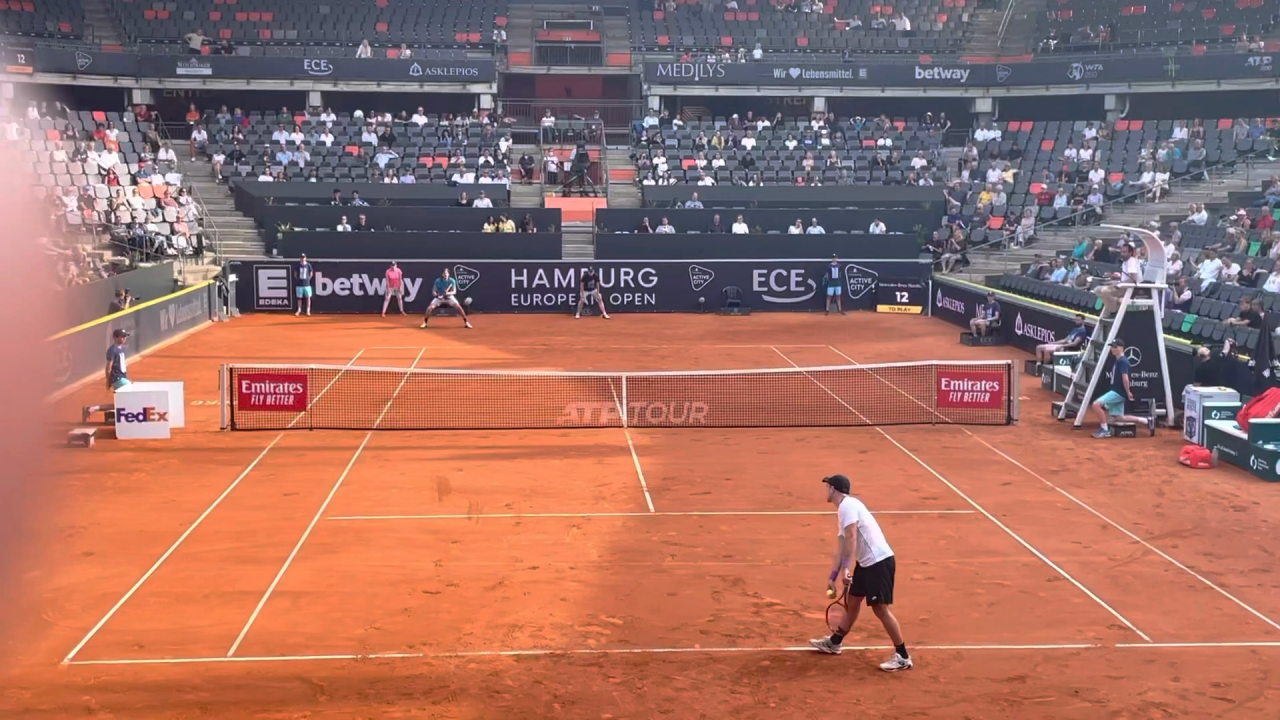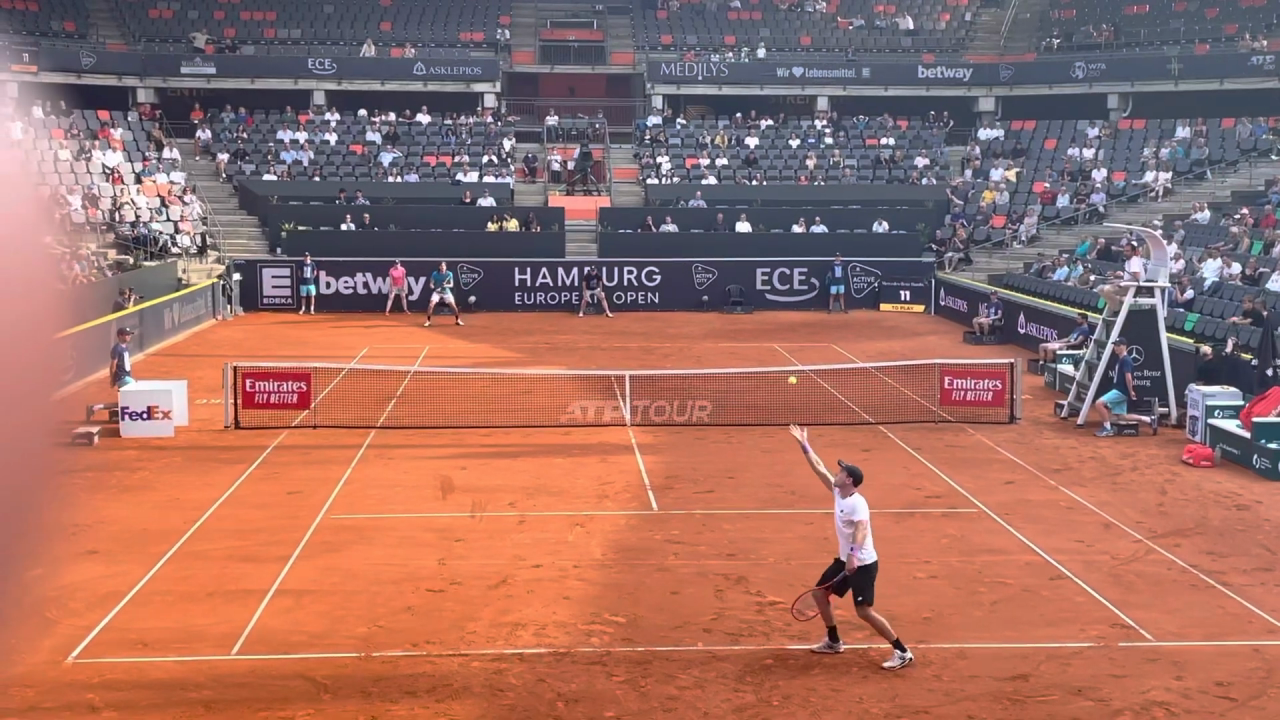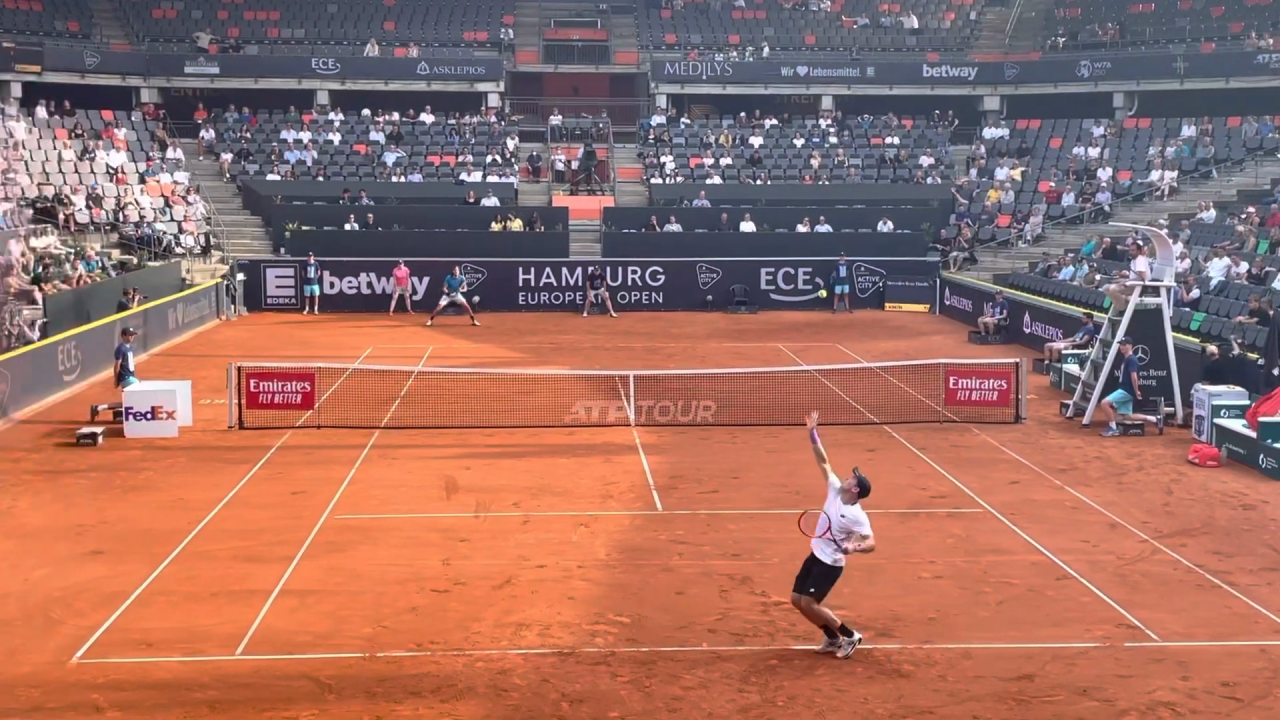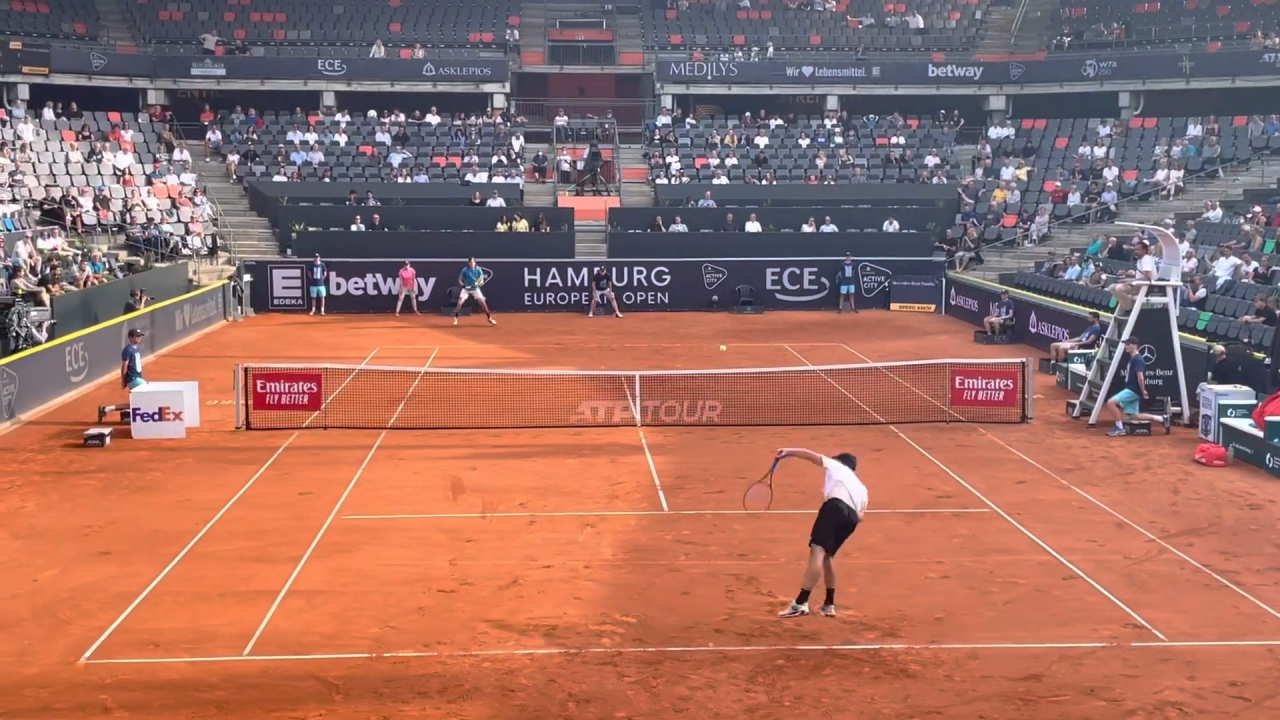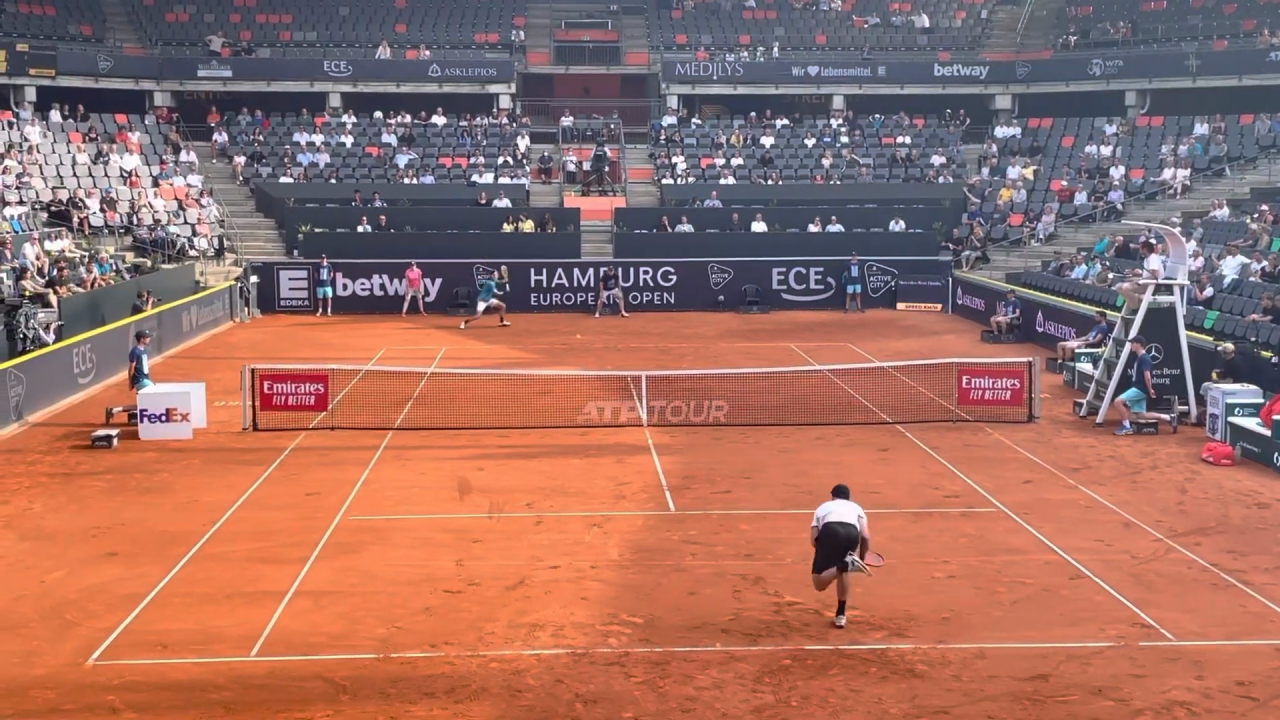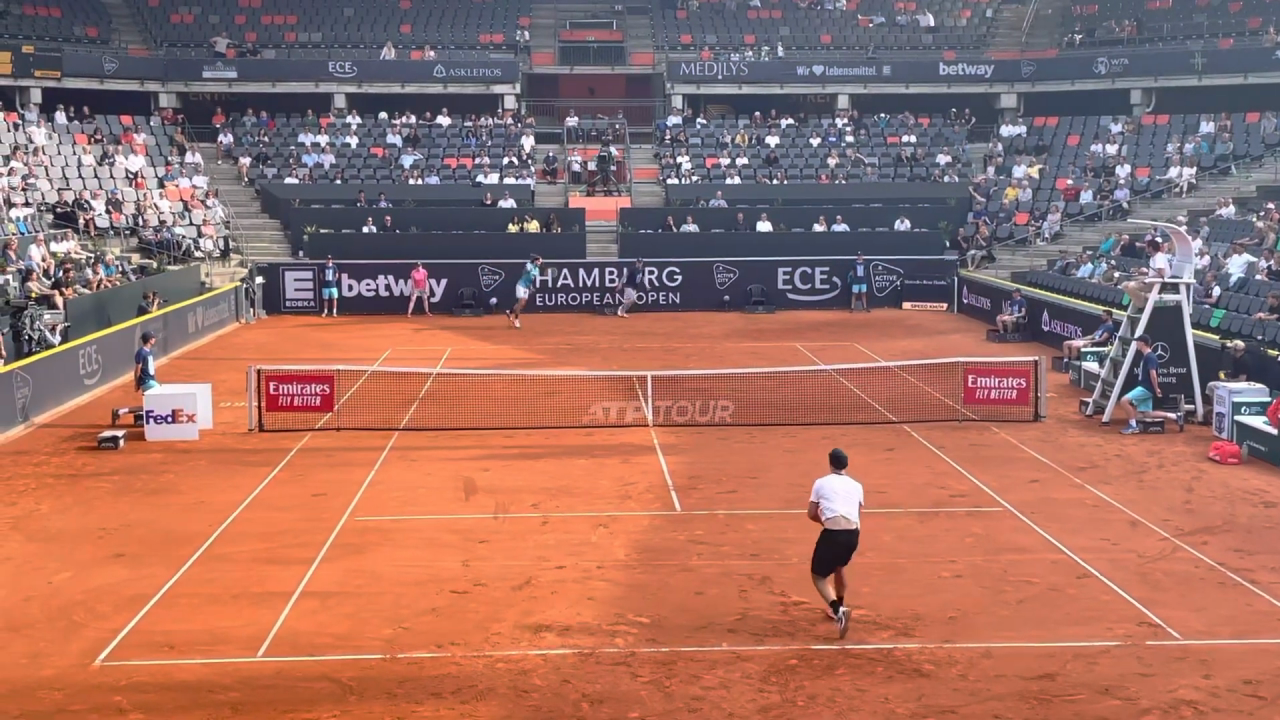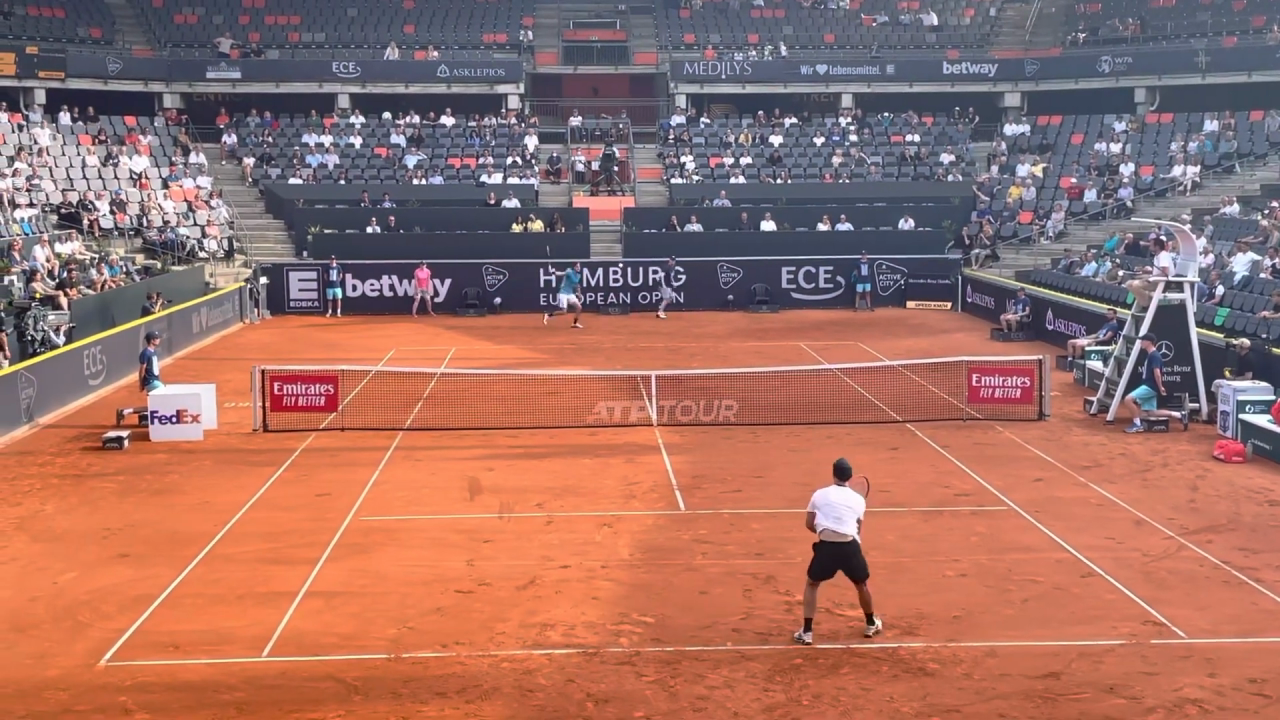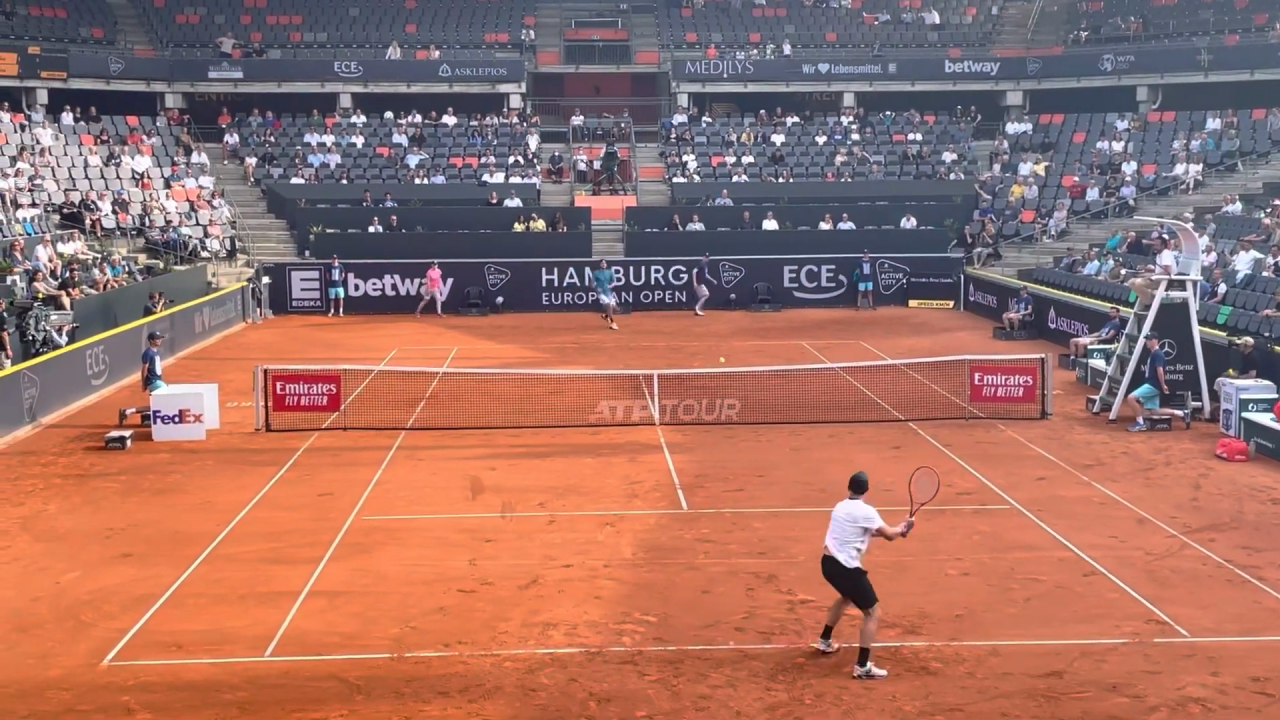
dt=0.4s
person 1, frame 1
left shoulder: (847, 506)
right shoulder: (846, 507)
left elbow: (851, 539)
right elbow: (844, 547)
left wrist: (845, 571)
right wrist: (833, 578)
left hip: (880, 562)
right hip: (866, 562)
left knee: (880, 608)
right knee: (853, 601)
left ankle: (903, 656)
right ankle: (834, 642)
person 1, frame 2
left shoulder: (857, 503)
right shoulder: (839, 492)
left elbow: (861, 532)
right elbow: (819, 468)
left wrist: (854, 556)
right wrist: (804, 444)
left hip: (863, 564)
right hip: (844, 560)
left knee: (864, 612)
right knee: (819, 594)
left ankle: (902, 652)
right ankle: (833, 641)
person 1, frame 3
left shoulder: (858, 516)
right shoulder: (835, 491)
left elbow: (871, 543)
right elbow: (823, 461)
left wrist: (854, 548)
right wrist: (813, 433)
left hip: (830, 564)
right hip: (815, 557)
left knee: (808, 604)
right knee: (797, 600)
left ankle: (849, 636)
right ankle: (833, 638)
person 1, frame 4
left shoulder: (835, 465)
right shoulder: (861, 487)
left elbow: (812, 455)
right elbow: (860, 516)
left wrist: (788, 452)
left hip: (835, 508)
right hip: (850, 517)
left knee: (817, 553)
right knee: (826, 554)
left ankle: (801, 603)
right ankle: (829, 604)
person 1, frame 5
left shoulder: (822, 508)
right shoulder: (856, 508)
left elbow: (814, 540)
right elbow: (865, 536)
right wrist: (861, 559)
left hip: (829, 530)
right hip: (852, 533)
left knee: (819, 583)
right knee: (841, 571)
left ankle: (847, 563)
right ankle: (841, 615)
person 1, frame 6
left shoulder: (821, 483)
right shoulder: (857, 486)
left elbow: (811, 514)
left hip: (832, 534)
right hip: (853, 534)
left knee: (819, 577)
right knee: (837, 568)
left ankle: (838, 610)
right ankle: (838, 608)
person 1, frame 7
left shoulder: (819, 494)
right shoulder: (858, 500)
left elbow: (809, 524)
right elbow: (857, 529)
left hip: (826, 547)
right hip: (850, 547)
left knee: (812, 585)
right knee: (862, 585)
left ankle: (807, 632)
right ankle: (871, 624)
person 1, frame 8
left shoulder: (840, 507)
right shoulder: (866, 511)
right elbow: (889, 535)
left wrist: (882, 531)
right wrist: (904, 527)
left hip: (828, 563)
right hip: (846, 567)
left knee: (847, 597)
right knee: (872, 613)
left ankle: (825, 641)
right ankle: (862, 665)
